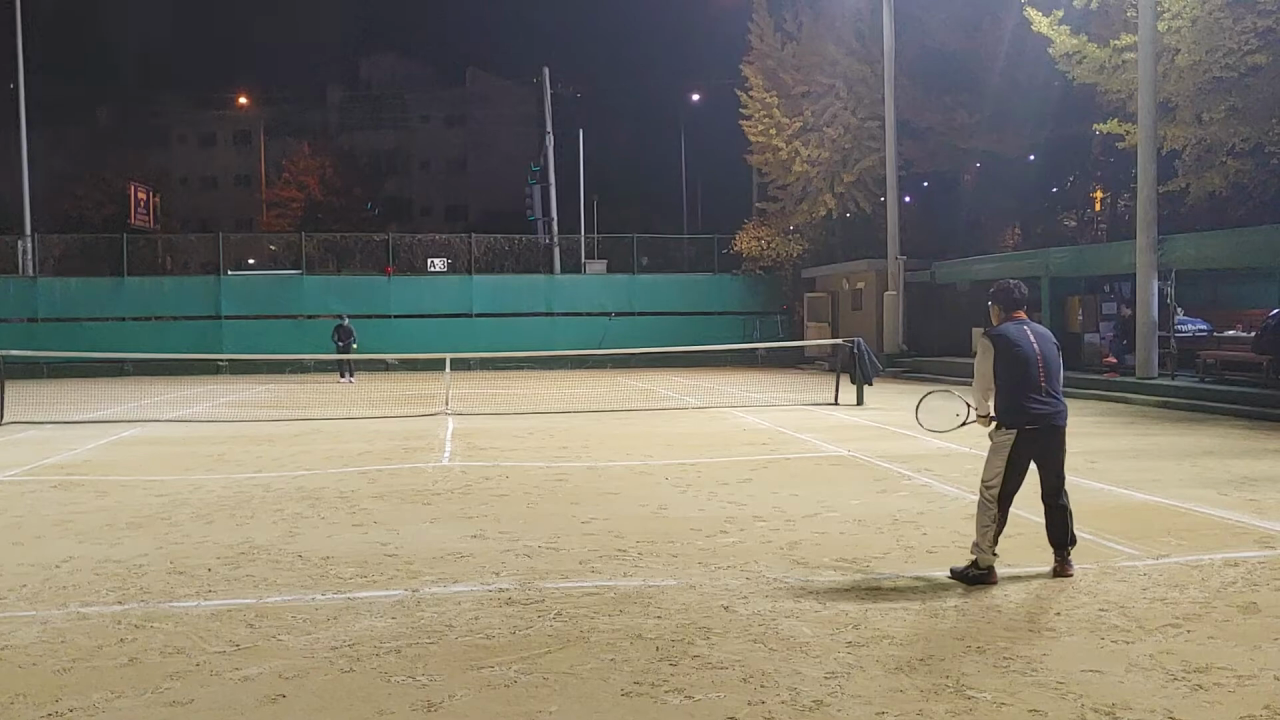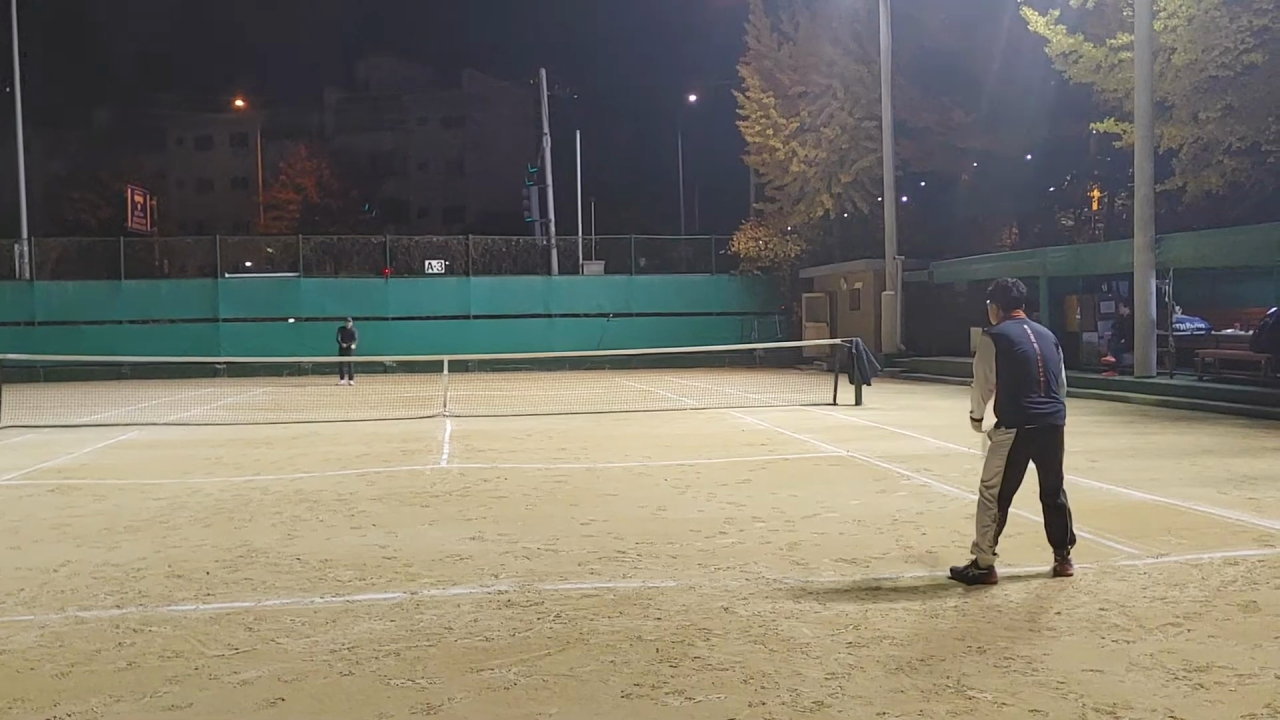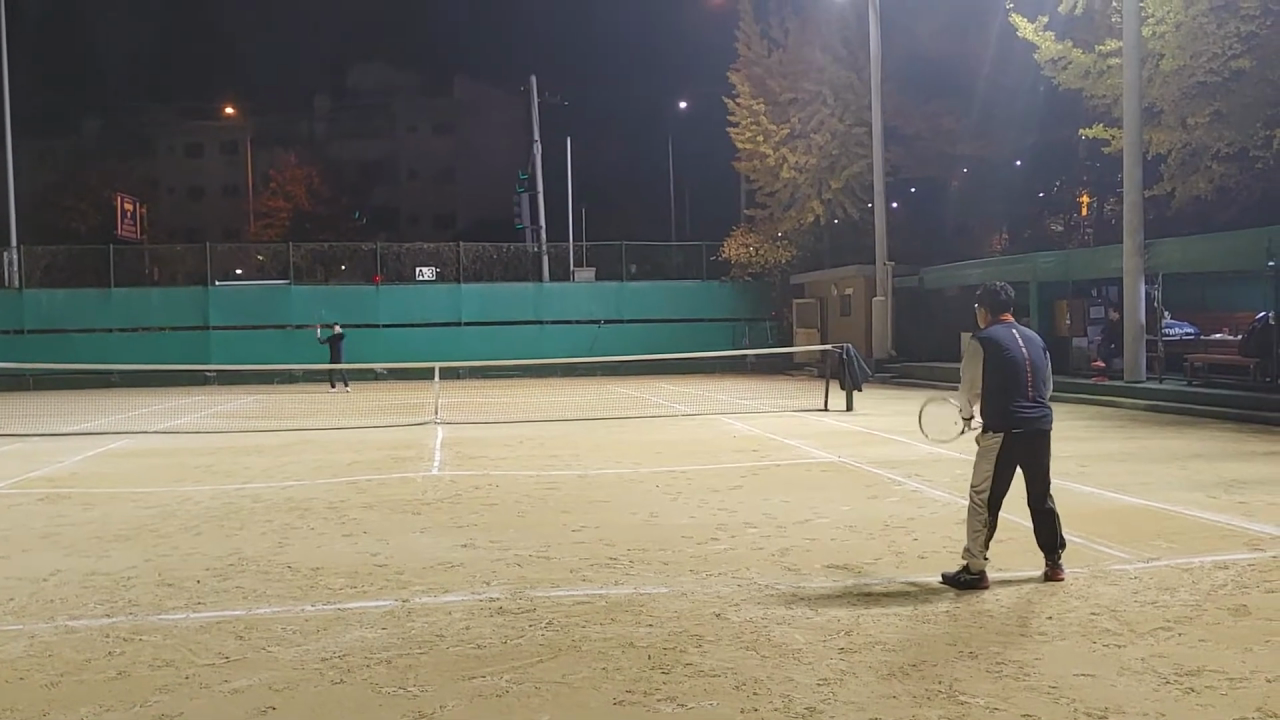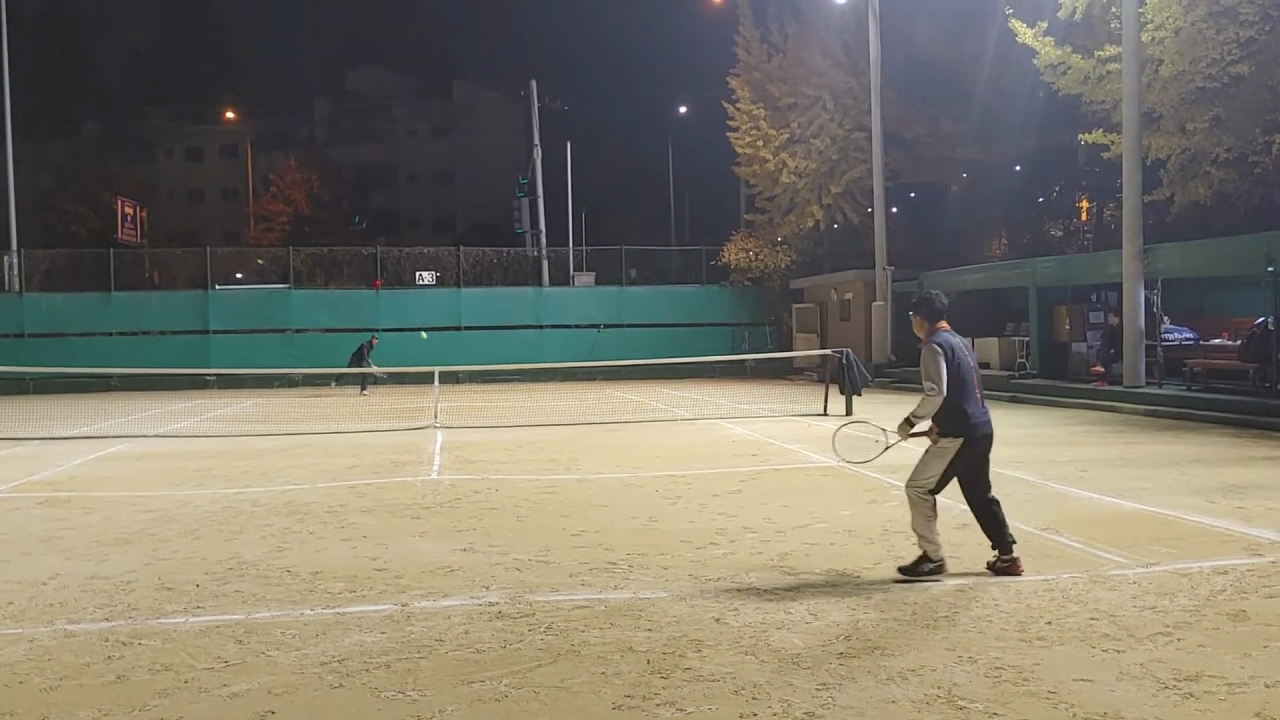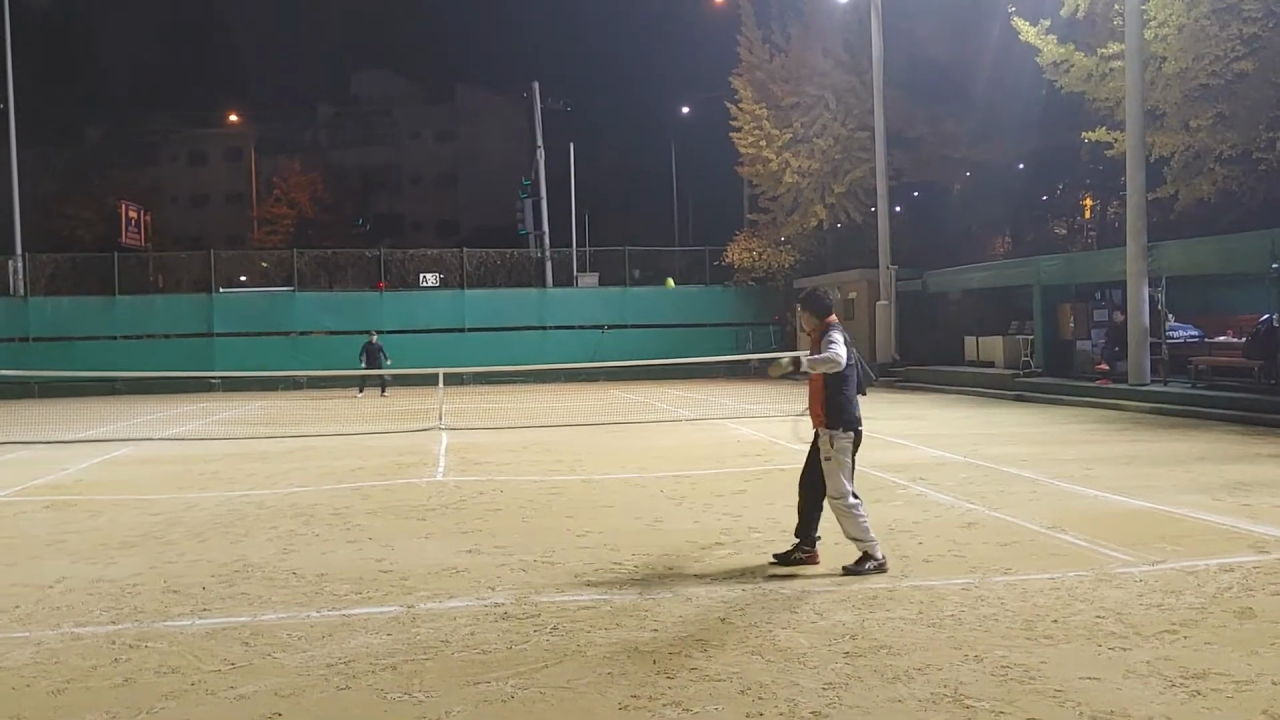
dt=1s
person 1, frame 1
left shoulder: (994, 338)
right shoulder: (1048, 336)
left elbow: (982, 385)
right elbow: (1056, 381)
left wrist: (983, 413)
left hip: (1017, 427)
right hip: (1054, 423)
left knee: (994, 496)
right knee: (1055, 492)
left ankle: (983, 565)
right ankle: (1063, 558)
person 1, frame 2
left shoulder: (994, 337)
right shoulder: (1047, 335)
left elbow: (983, 384)
right elbow: (1061, 384)
left wrist: (976, 416)
left hip: (1016, 426)
right hip: (1053, 422)
left knee: (993, 495)
right knee: (1053, 492)
left ankle: (984, 565)
right ankle: (1063, 558)
person 1, frame 3
left shoulder: (983, 341)
right shoulder: (1034, 339)
left elbow: (969, 387)
right elbow: (1047, 386)
left wrist: (967, 414)
left hip: (1003, 430)
right hip: (1039, 426)
left knee: (983, 500)
right knee: (1041, 496)
left ankle: (975, 569)
right ankle: (1054, 562)
person 1, frame 4
left shoulder: (934, 346)
right shoulder: (959, 342)
left elbow: (936, 393)
left wrist: (912, 421)
right wrist: (939, 423)
left hip: (957, 434)
right hip: (981, 430)
left knee: (919, 488)
right knee: (980, 494)
left ankle: (932, 556)
right ankle: (1007, 556)
person 1, frame 5
left shoulder: (832, 335)
right shoulder: (825, 335)
left elbow: (836, 360)
left wrist: (796, 363)
left hip: (839, 429)
right hip: (828, 428)
left knee: (840, 495)
right knee: (809, 485)
left ankle: (873, 555)
right ankle: (806, 547)
